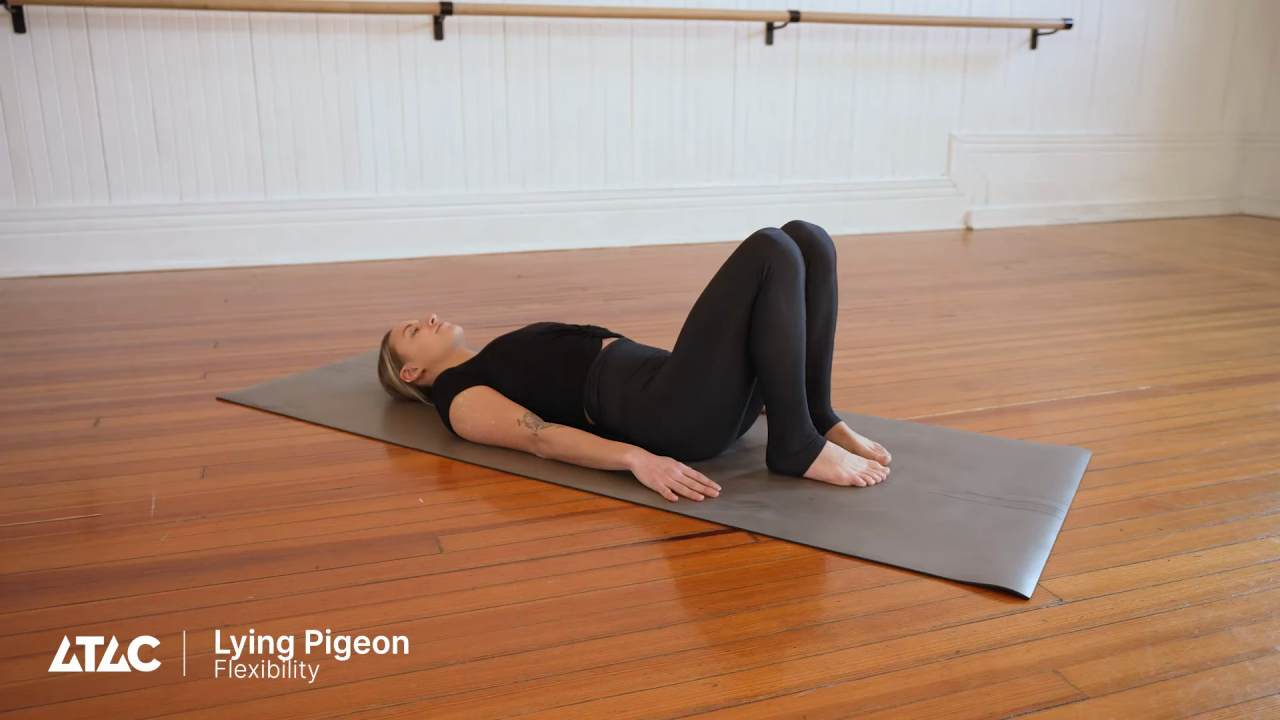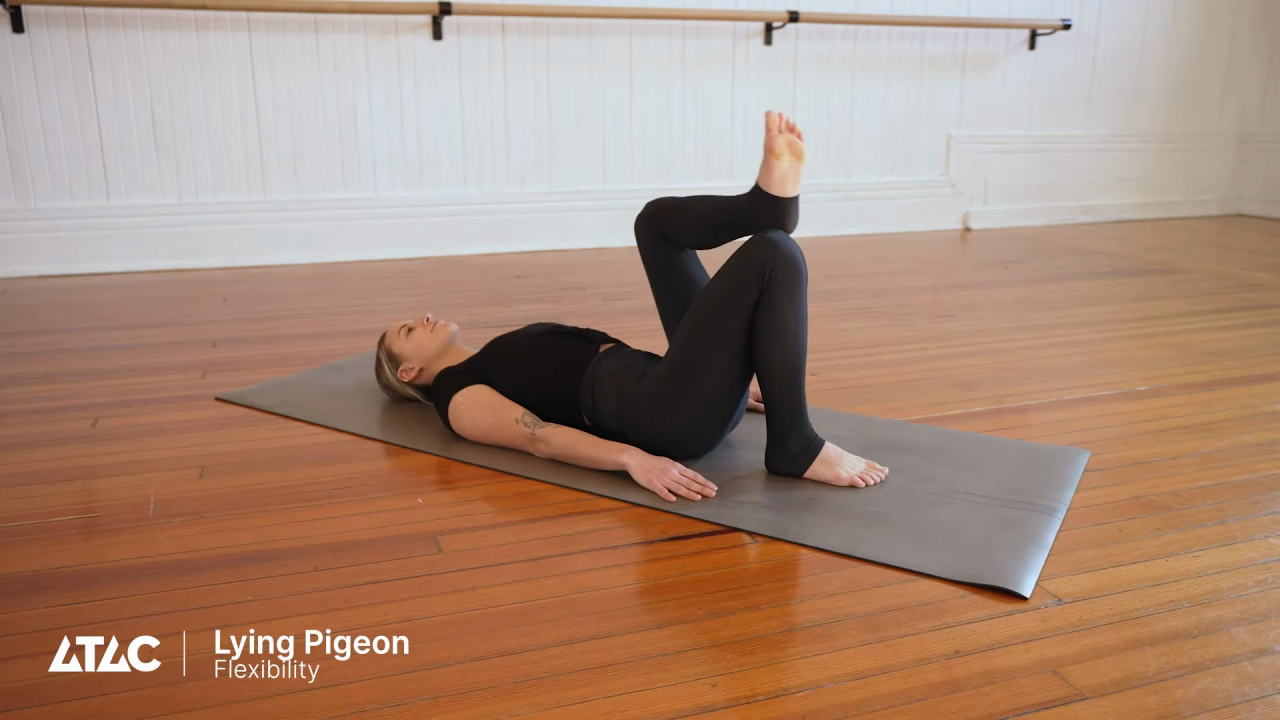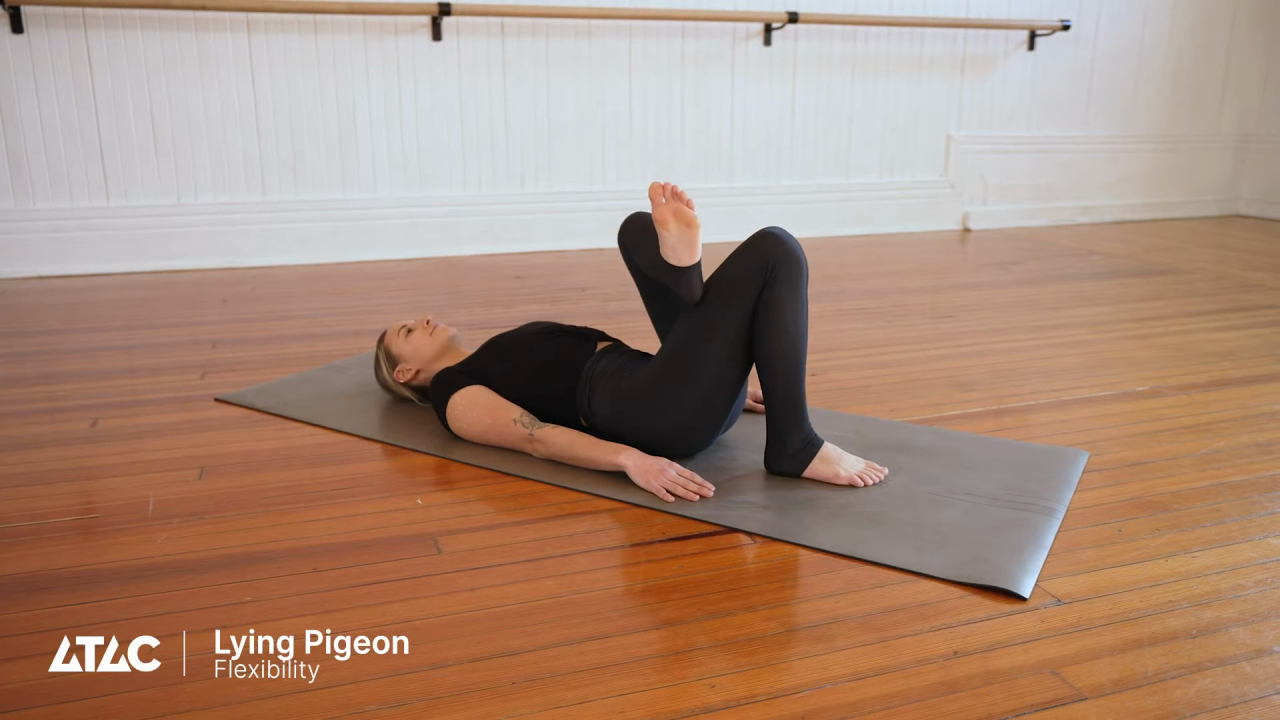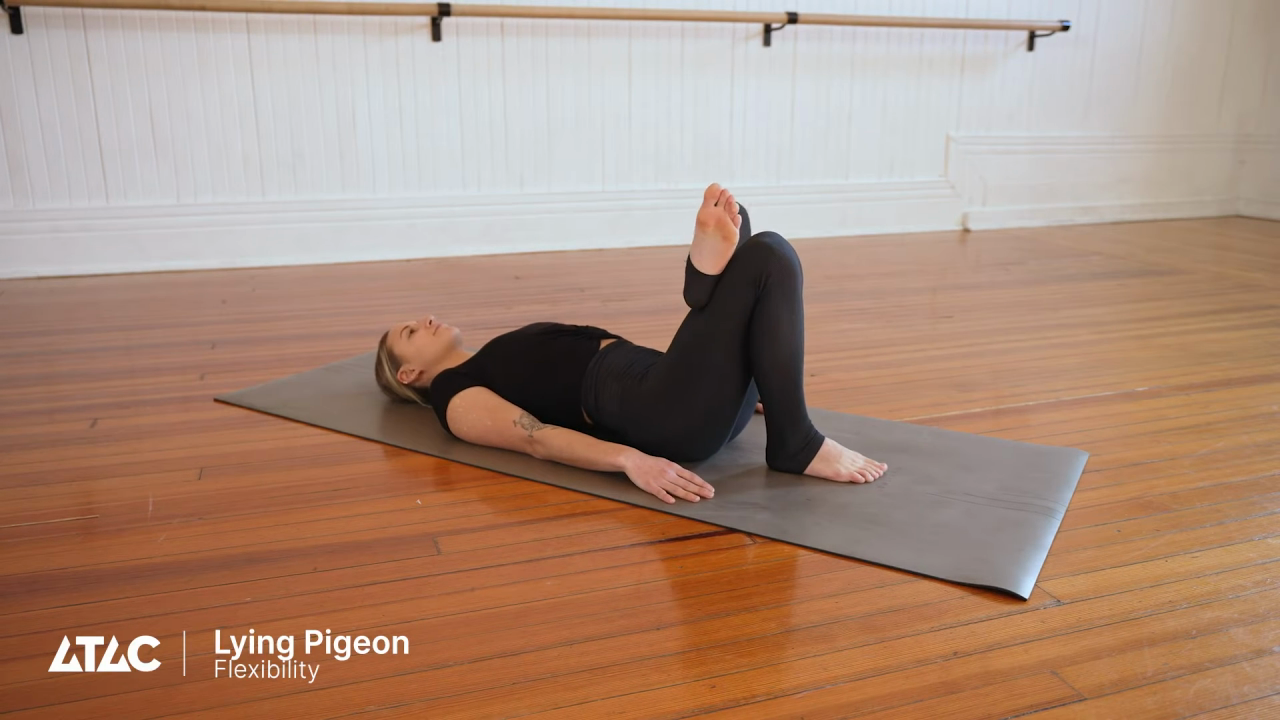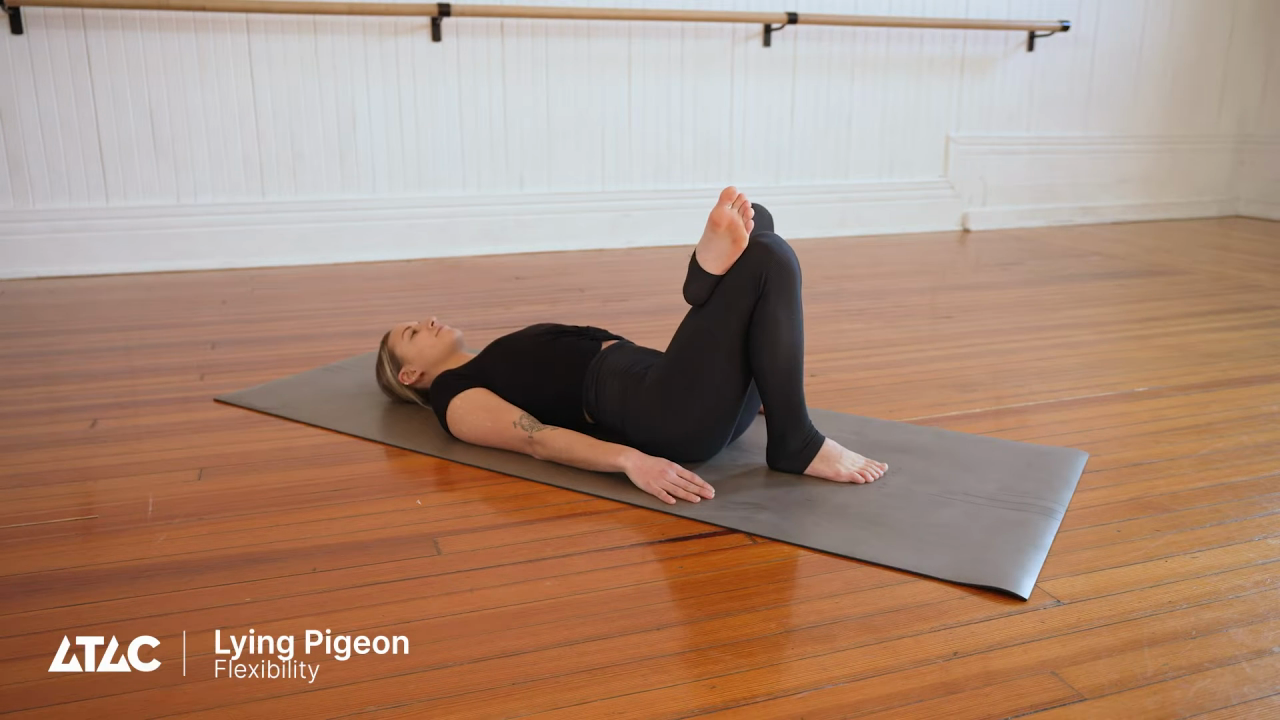
dt=1s
person 1, frame 1
left shoulder: (505, 363)
right shoulder: (462, 398)
right elbow: (540, 437)
left wrist: (750, 380)
right wrist: (636, 456)
left hip: (695, 394)
right hip: (676, 417)
left knee: (808, 242)
right knee: (771, 252)
left ankle: (819, 417)
right ankle: (798, 445)
person 1, frame 2
left shoulder: (500, 364)
right shoulder: (461, 398)
right elbow: (538, 437)
left wrist: (735, 372)
right wrist: (632, 457)
left hip: (690, 392)
right hip: (670, 417)
left knee: (658, 220)
right knee: (772, 255)
left ankle: (771, 197)
right ankle: (796, 448)
person 1, frame 3
left shoulder: (500, 365)
right shoulder: (457, 396)
right elbow: (536, 438)
left wrist: (730, 380)
right wrist: (630, 458)
left hip: (682, 395)
right hip: (661, 413)
right knee: (773, 252)
left ankle: (678, 262)
right ankle: (794, 446)
person 1, frame 4
left shoulder: (505, 366)
right shoulder: (459, 399)
right elbow: (537, 439)
left wrist: (739, 378)
right wrist: (631, 459)
left hip: (687, 395)
right hip: (664, 416)
left knee: (732, 216)
right knee: (768, 258)
left ankle: (709, 270)
right ankle: (797, 445)
person 1, frame 5
left shoulder: (507, 368)
right shoulder: (459, 400)
right elbow: (537, 439)
left wrist: (746, 382)
right wrist: (630, 459)
left hip: (692, 398)
right hip: (666, 416)
right knee: (766, 261)
right ankle: (798, 445)
